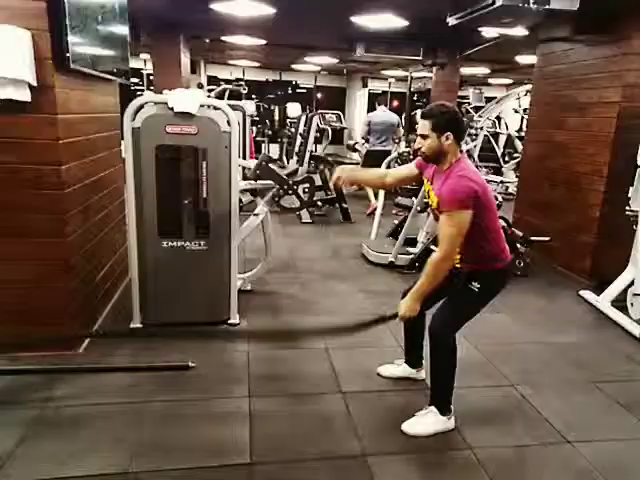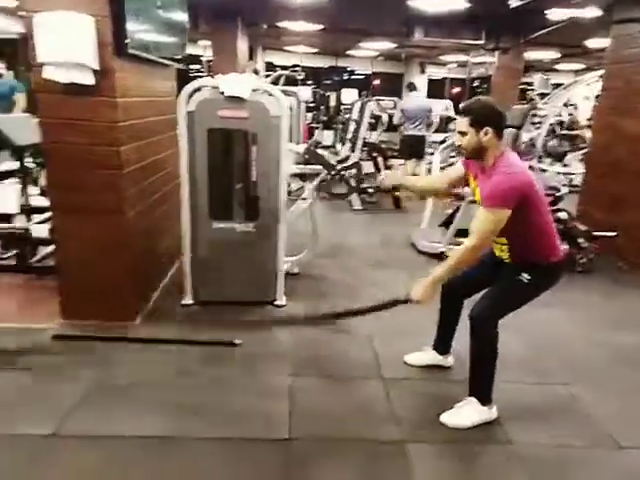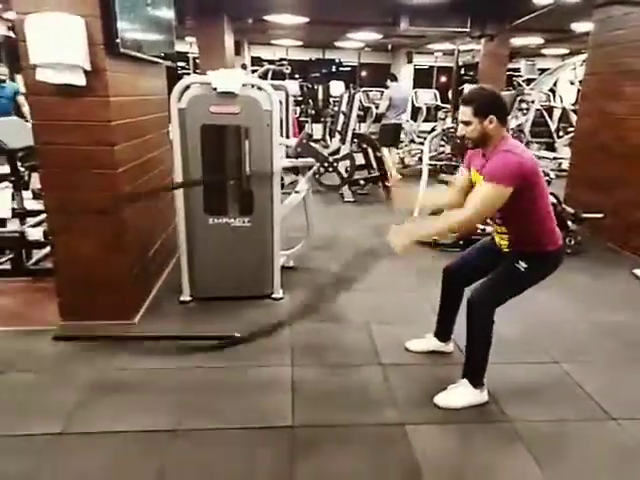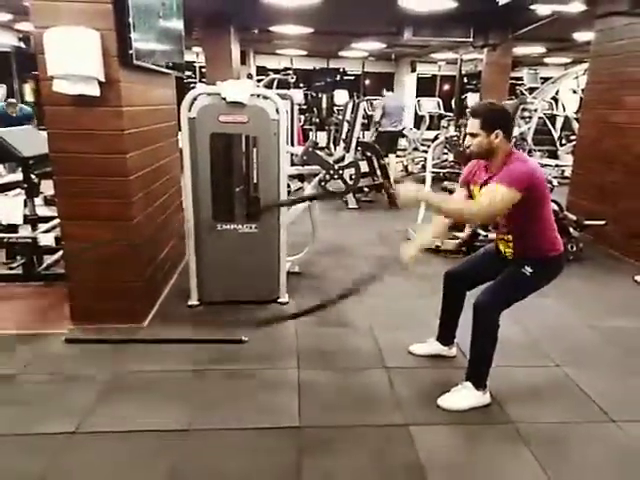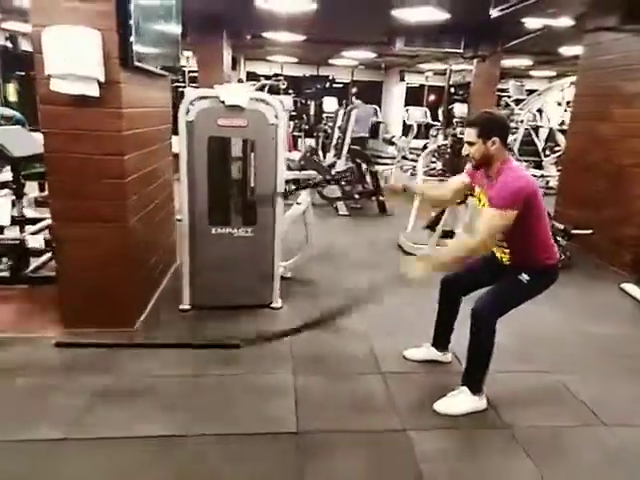
dt=1s
person 1, frame 1
left shoulder: (460, 184)
right shoulder: (434, 164)
left elbow: (445, 253)
right elbow: (390, 178)
left wrist: (414, 297)
right wrist: (352, 176)
left hip: (487, 270)
right hip: (461, 261)
left knee: (441, 328)
right knee: (414, 301)
left ankle: (441, 413)
right ankle: (413, 365)
person 1, frame 2
left shoulder: (506, 180)
right shoulder: (476, 162)
left elbow: (474, 246)
right elbow: (443, 184)
left wrist: (429, 282)
right wrist: (400, 180)
left hip: (539, 264)
right hip: (505, 252)
left knee: (483, 316)
right knee: (453, 288)
left ankle: (482, 404)
right ankle: (441, 352)
person 1, frame 3
left shoulder: (510, 162)
right shoulder: (477, 153)
left elbow: (470, 217)
right elbow: (454, 195)
left wrist: (414, 234)
right wrist: (419, 202)
left hip: (539, 252)
right hip: (506, 240)
left knee: (481, 300)
right knee: (454, 273)
left ankle: (474, 386)
right ankle: (442, 338)
person 1, frame 4
left shoulder: (520, 171)
right shoulder: (477, 166)
left elbow: (477, 214)
right elbow: (451, 212)
left wrist: (421, 195)
right wrist: (418, 242)
left hip: (541, 258)
right hip: (508, 246)
left knee: (487, 304)
right knee: (456, 277)
left ankle: (477, 388)
right ankle: (444, 342)
person 1, frame 5
left shoulder: (515, 184)
right shoulder: (480, 171)
left elbow: (480, 240)
right elbow: (444, 195)
left wrist: (429, 262)
right wrist: (409, 185)
left hip: (537, 266)
right hip: (505, 255)
left knee: (484, 311)
right knee: (451, 283)
left ankle: (473, 393)
right ankle: (440, 348)
